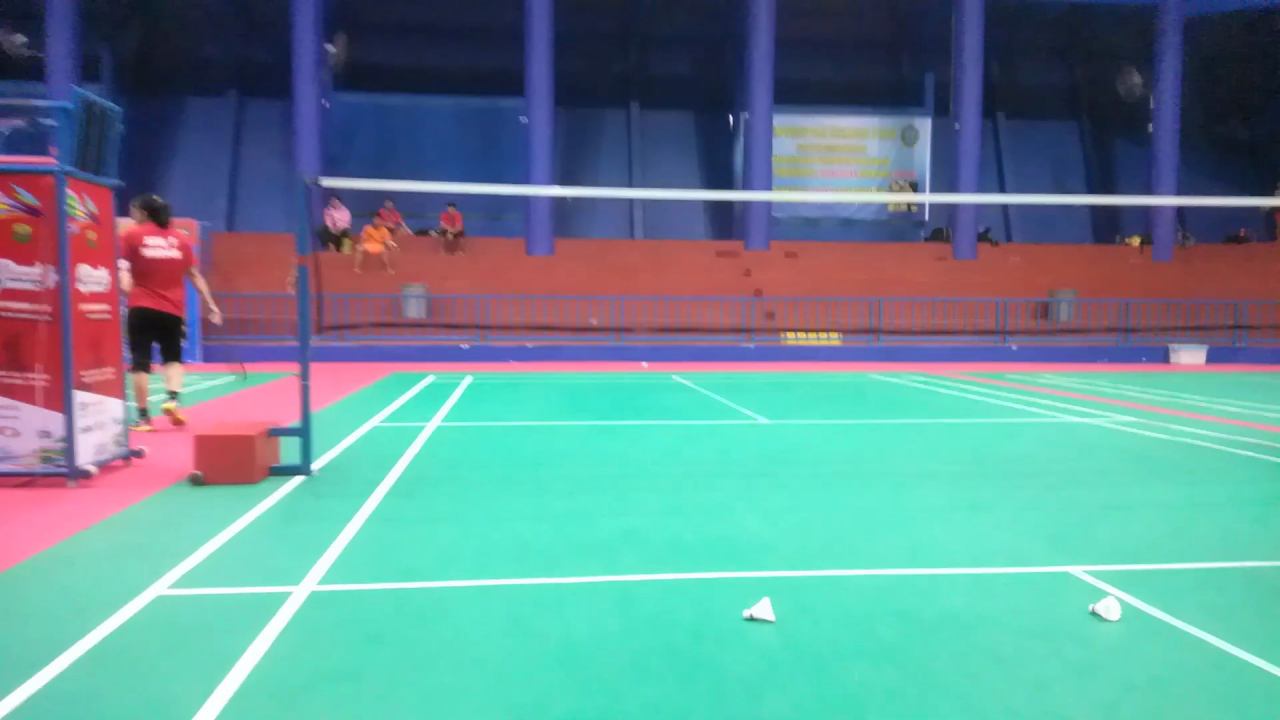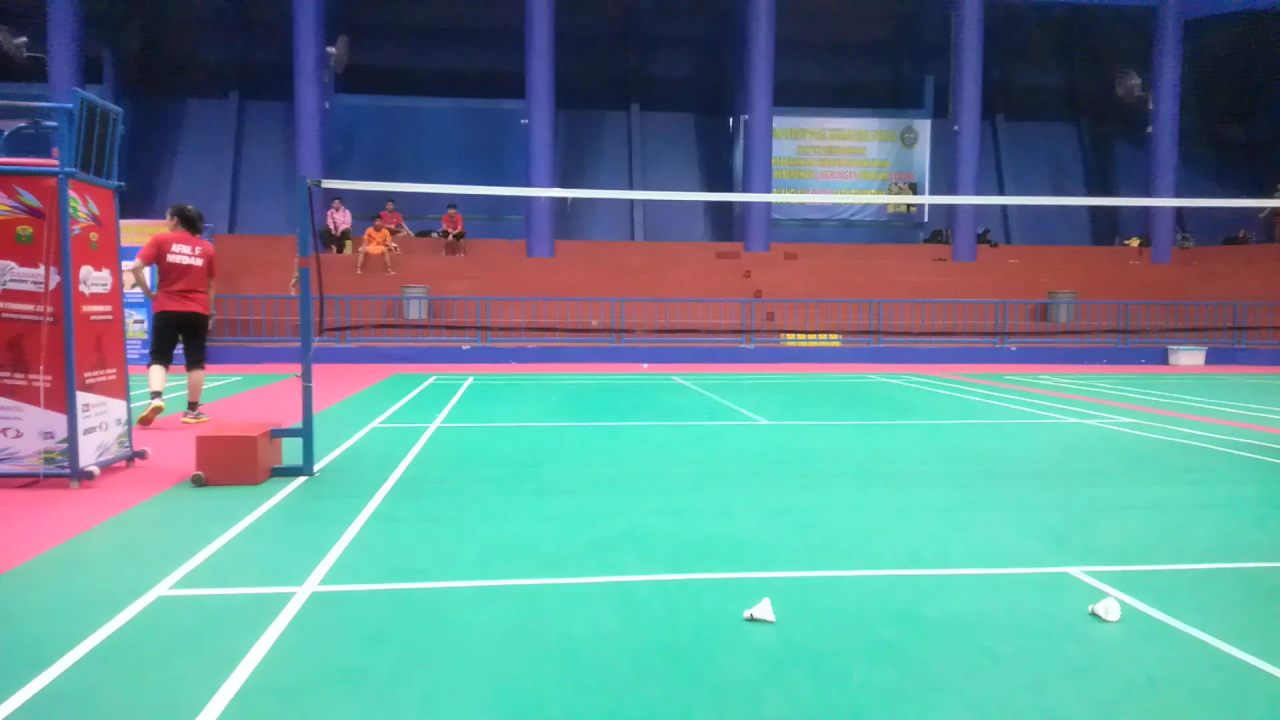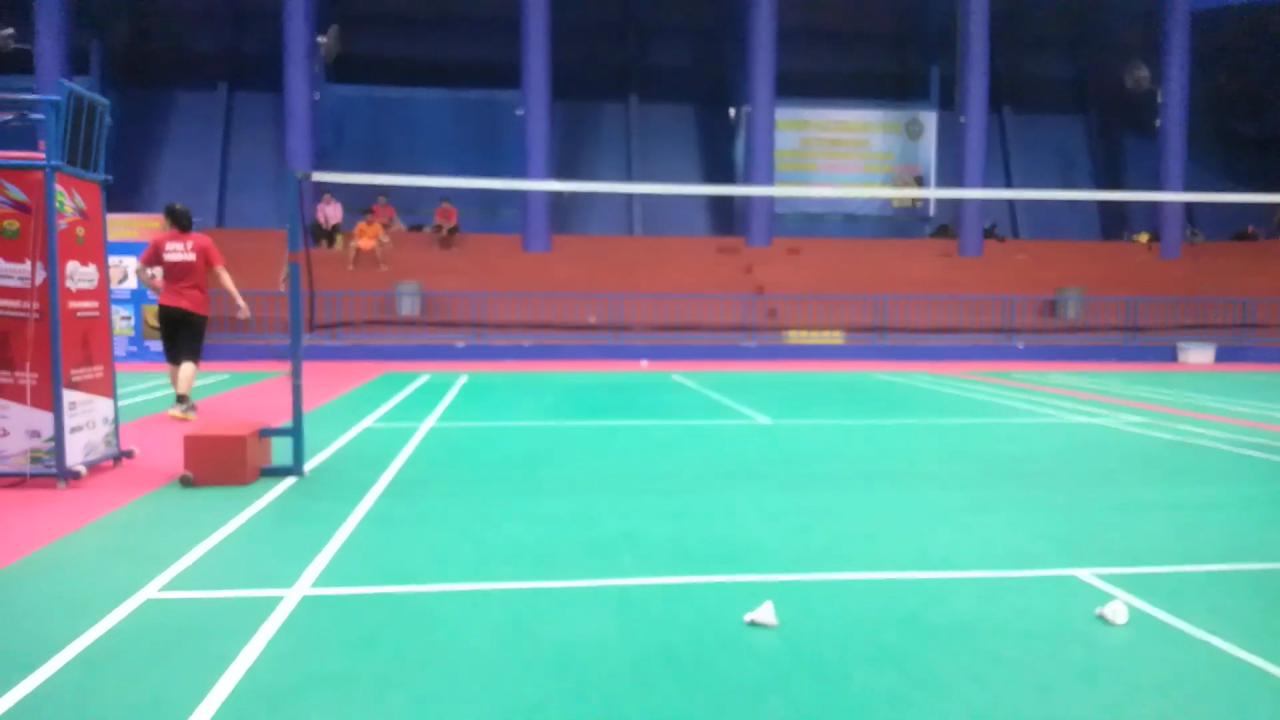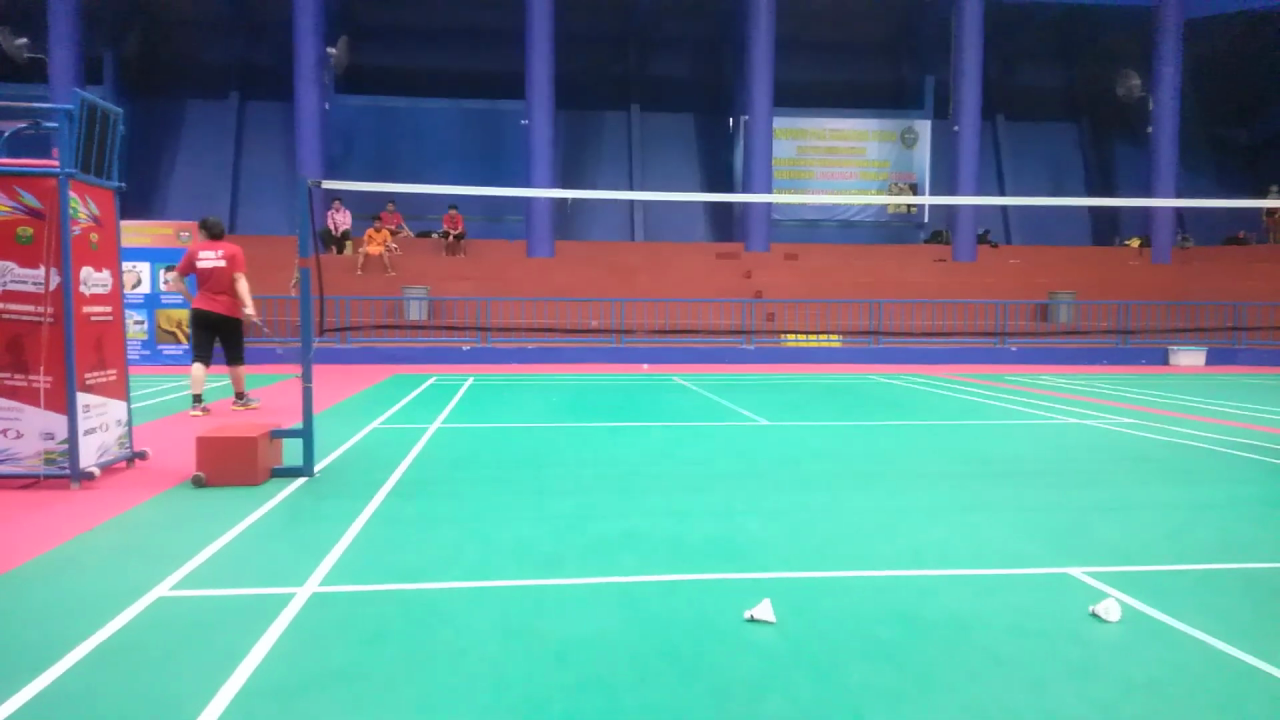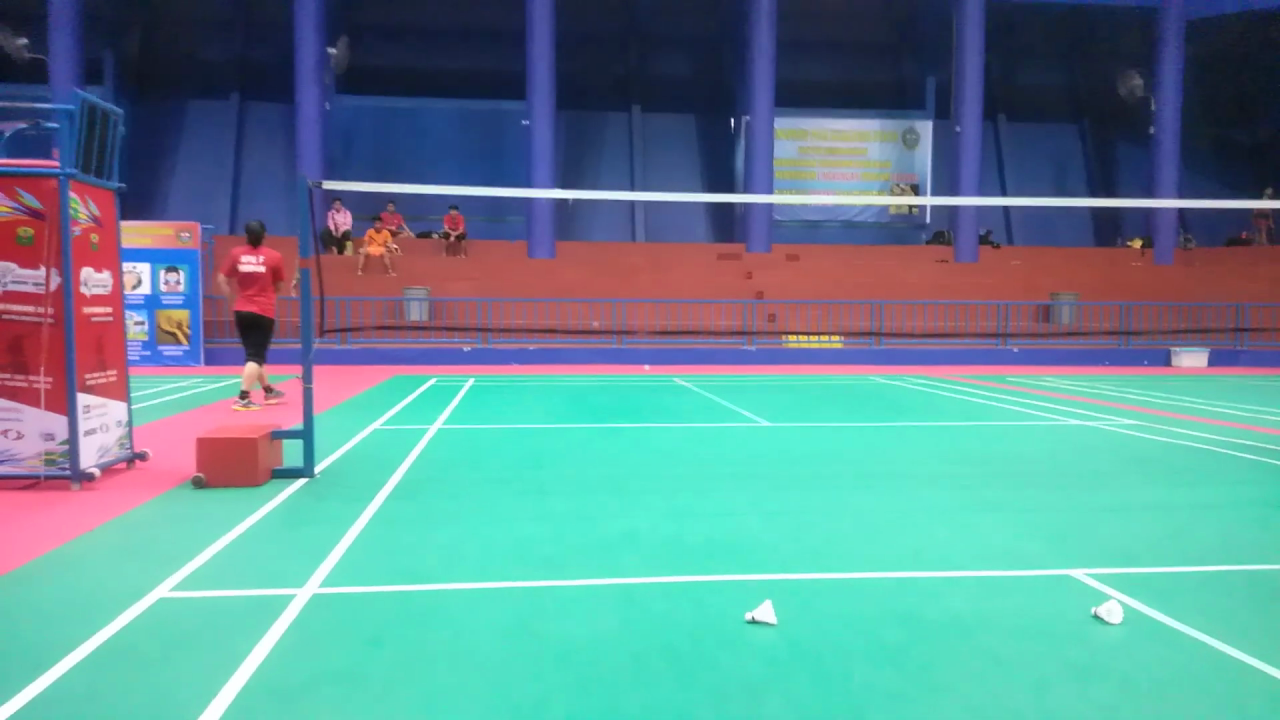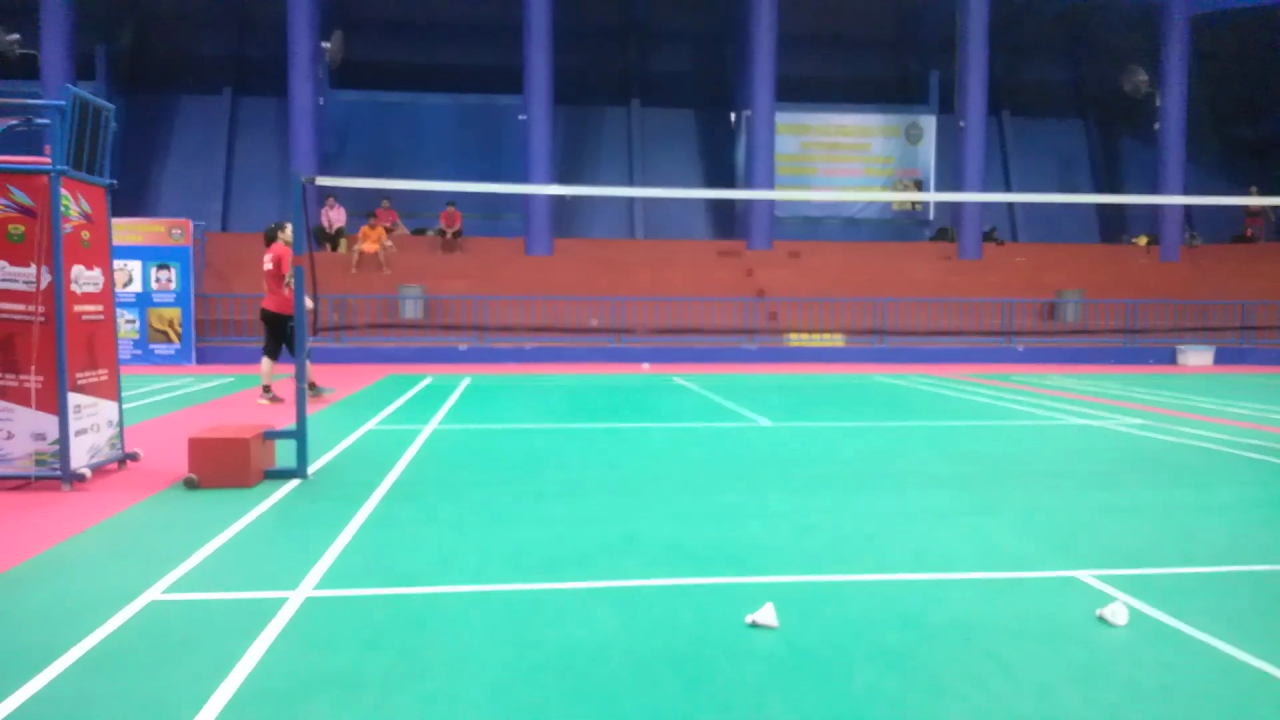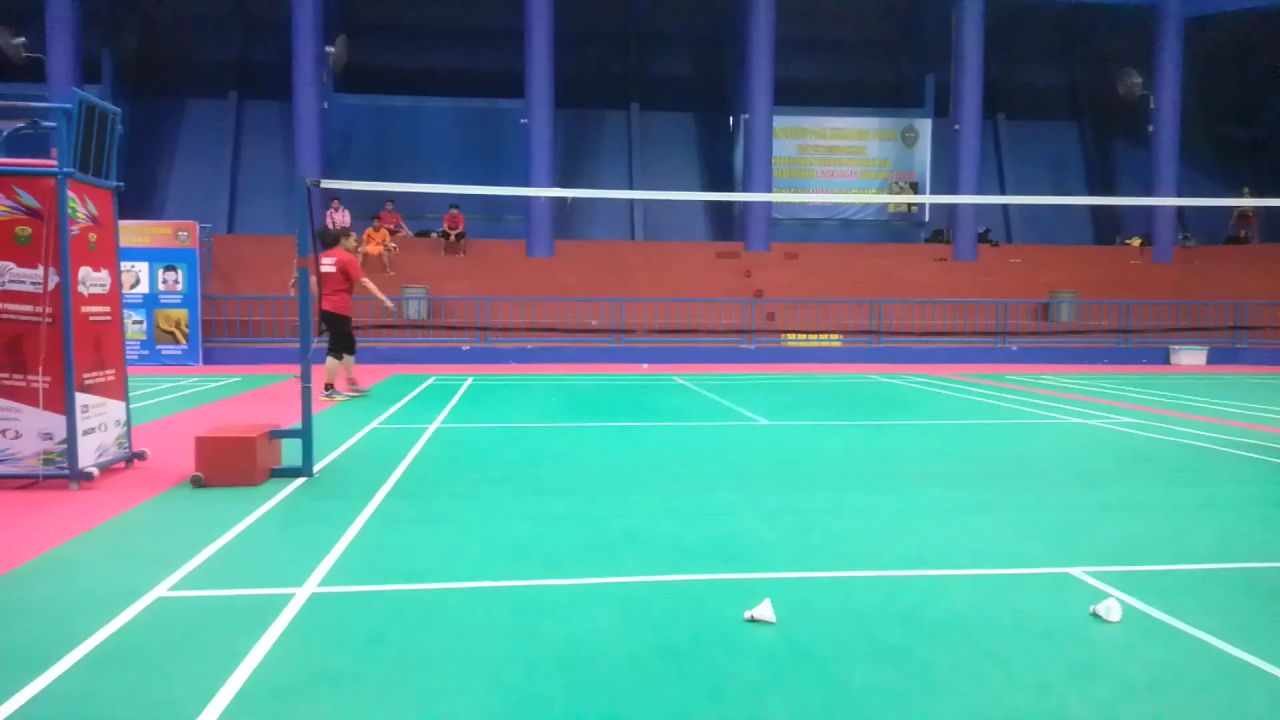
dt=0.7s
person 1, frame 1
left shoulder: (132, 235)
right shoulder: (180, 239)
right elbow: (195, 275)
left wrist: (122, 286)
right wrist: (210, 305)
left hip: (141, 308)
right hip: (172, 309)
left knee: (141, 363)
right knee: (172, 358)
left ankle: (143, 417)
right ankle: (172, 399)
person 1, frame 2
left shoulder: (161, 240)
right shoulder: (207, 247)
left elbow: (136, 268)
left wrist: (149, 293)
right wrist: (210, 311)
left hip: (166, 309)
right hip: (198, 312)
left knee: (159, 360)
right knee: (195, 361)
left ankle: (156, 399)
right ankle: (192, 410)
person 1, frame 3
left shoulder: (159, 241)
right shoulder: (203, 242)
left elbow: (140, 270)
right elbow: (220, 273)
left wrist: (159, 290)
right wrist: (238, 300)
left hip: (167, 307)
right hip: (195, 308)
left knee: (173, 357)
right knee: (189, 357)
left ankle: (183, 401)
right ankle: (181, 404)
person 1, frame 4
left shoulder: (194, 251)
right shoulder: (233, 250)
left elbow: (178, 280)
right elbow: (239, 279)
left wrist: (192, 300)
right wrist: (248, 305)
left hip: (201, 311)
right hip: (228, 312)
left knee: (200, 357)
right knee: (235, 357)
left ankle: (196, 402)
right ankle: (241, 398)
person 1, frame 5
left shoulder: (236, 254)
right shoulder: (274, 257)
left elbow: (222, 281)
right elbow: (278, 287)
left wrist: (236, 299)
left hip: (242, 311)
right hip: (263, 312)
left knee: (253, 353)
right knee: (255, 356)
left ankle: (269, 391)
right ankle: (243, 398)
person 1, frame 6
left shoulder: (269, 252)
right shoulder: (284, 251)
right elbow: (290, 277)
right wrist: (304, 298)
left hip: (268, 308)
right hip: (285, 310)
left knee: (270, 350)
right knee: (299, 350)
left ankle: (266, 392)
right ankle: (312, 388)
person 1, frame 7
left shoulder: (323, 256)
right shoulder: (347, 258)
left elbow: (314, 281)
right elbow: (364, 282)
left wrist: (321, 298)
right wrist: (384, 299)
left hip: (326, 309)
right hip: (338, 310)
left knee: (348, 346)
right knee: (336, 349)
left ankle: (352, 384)
right ankle: (328, 389)
